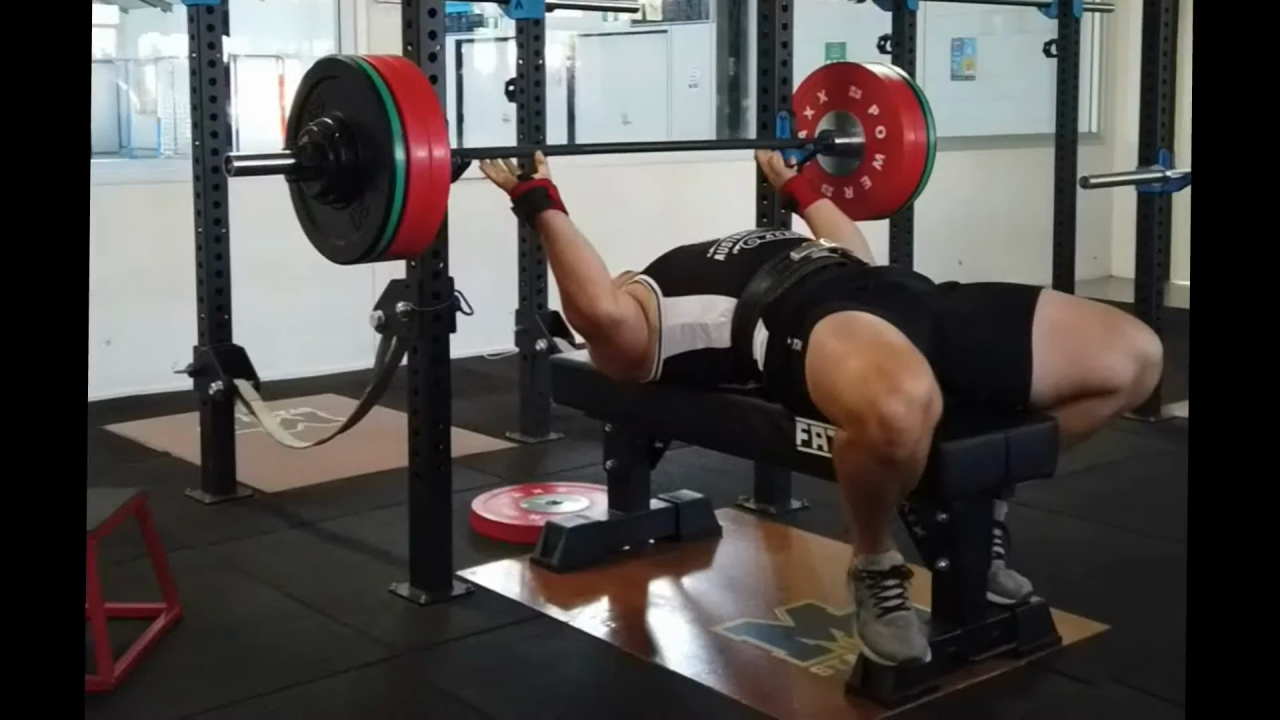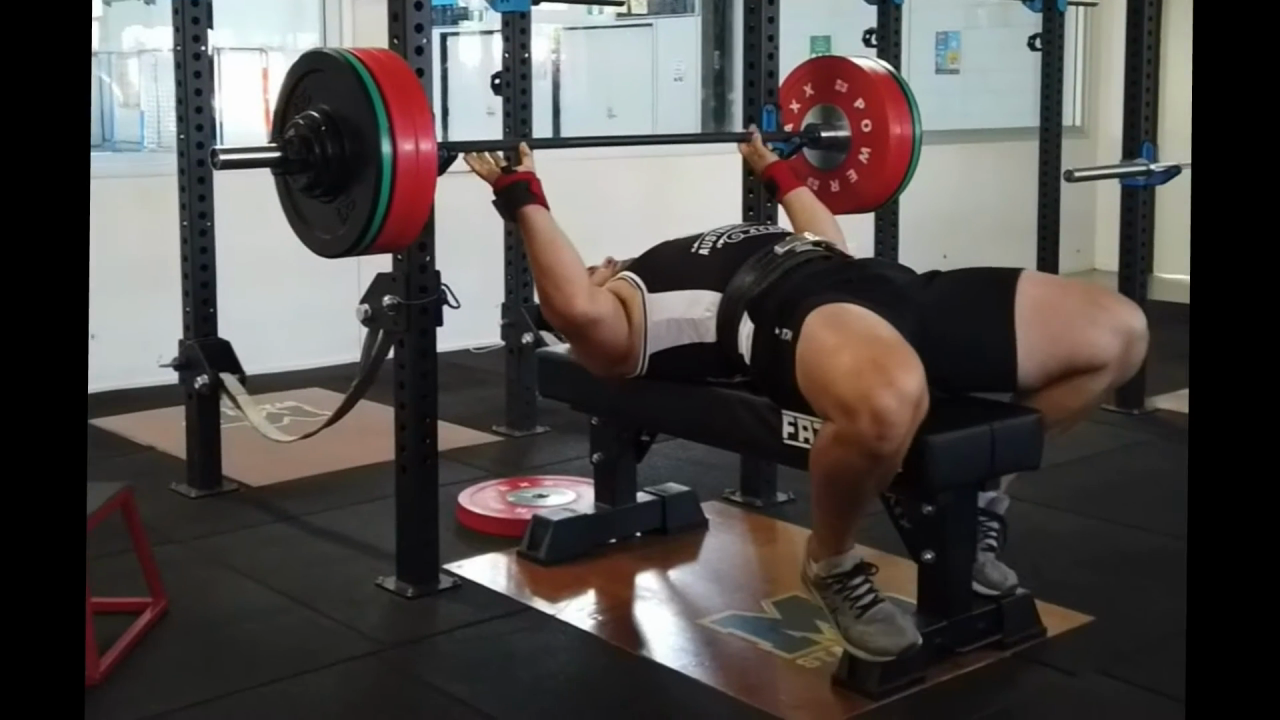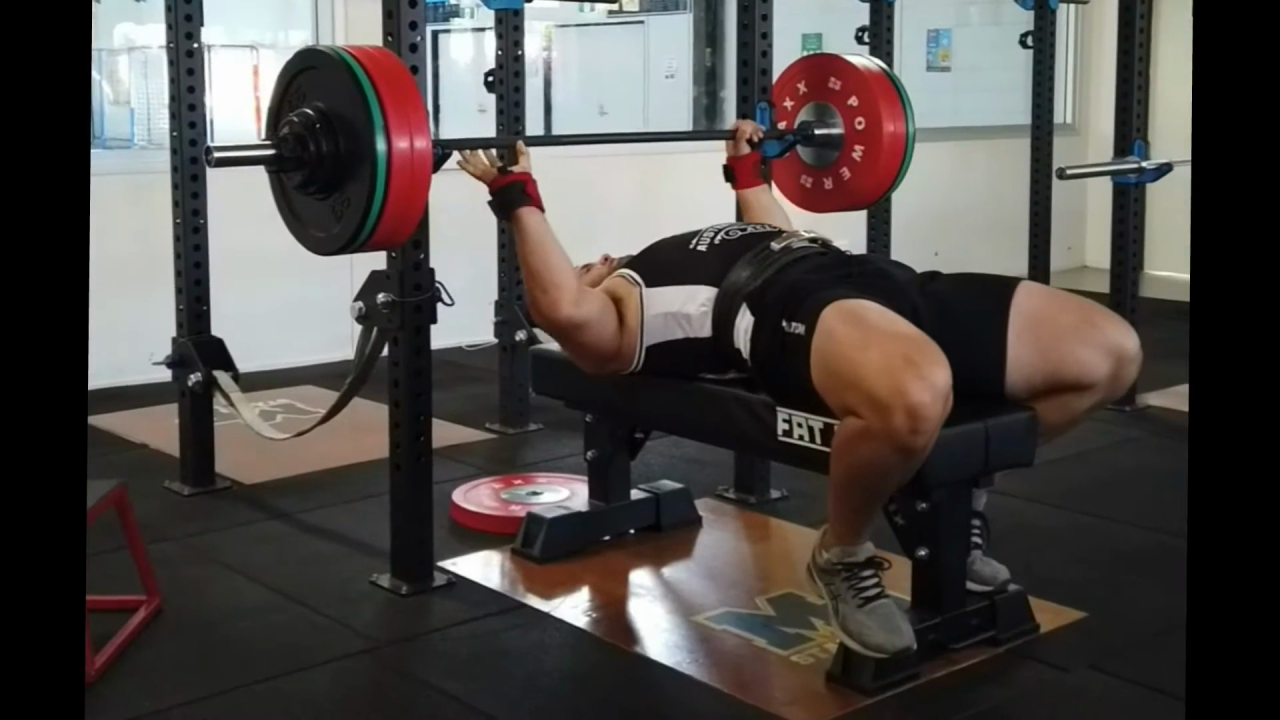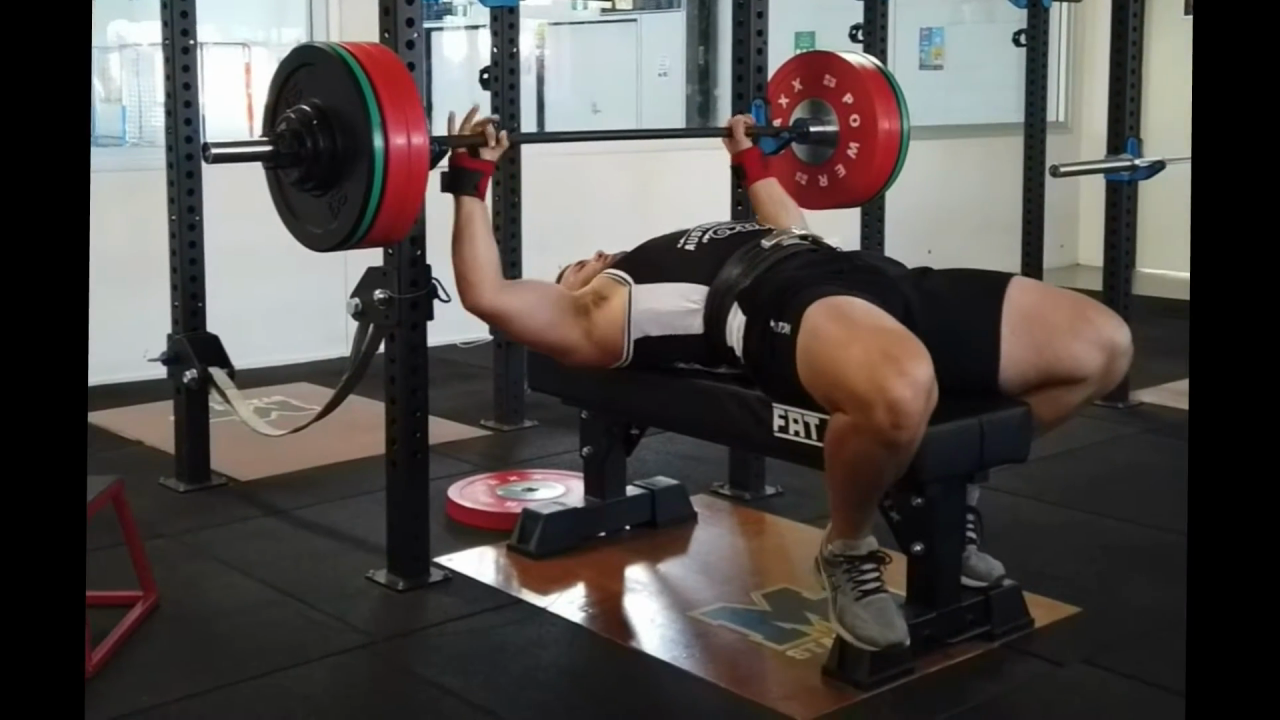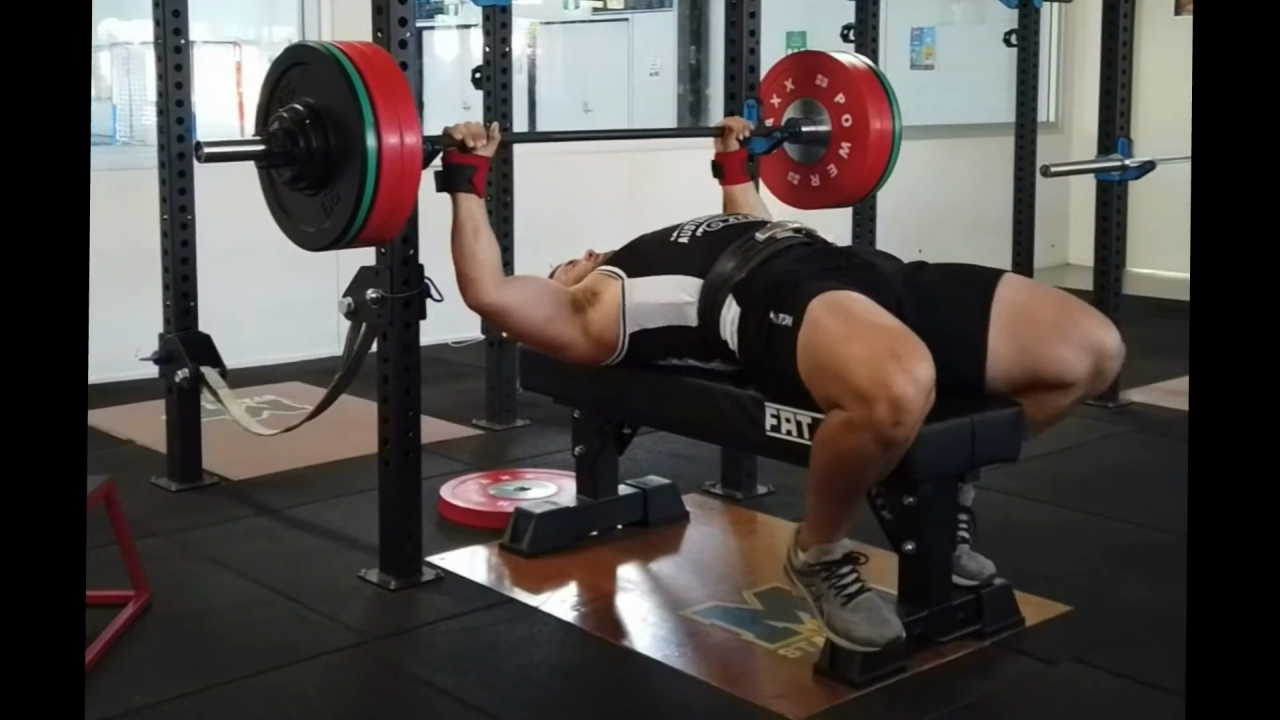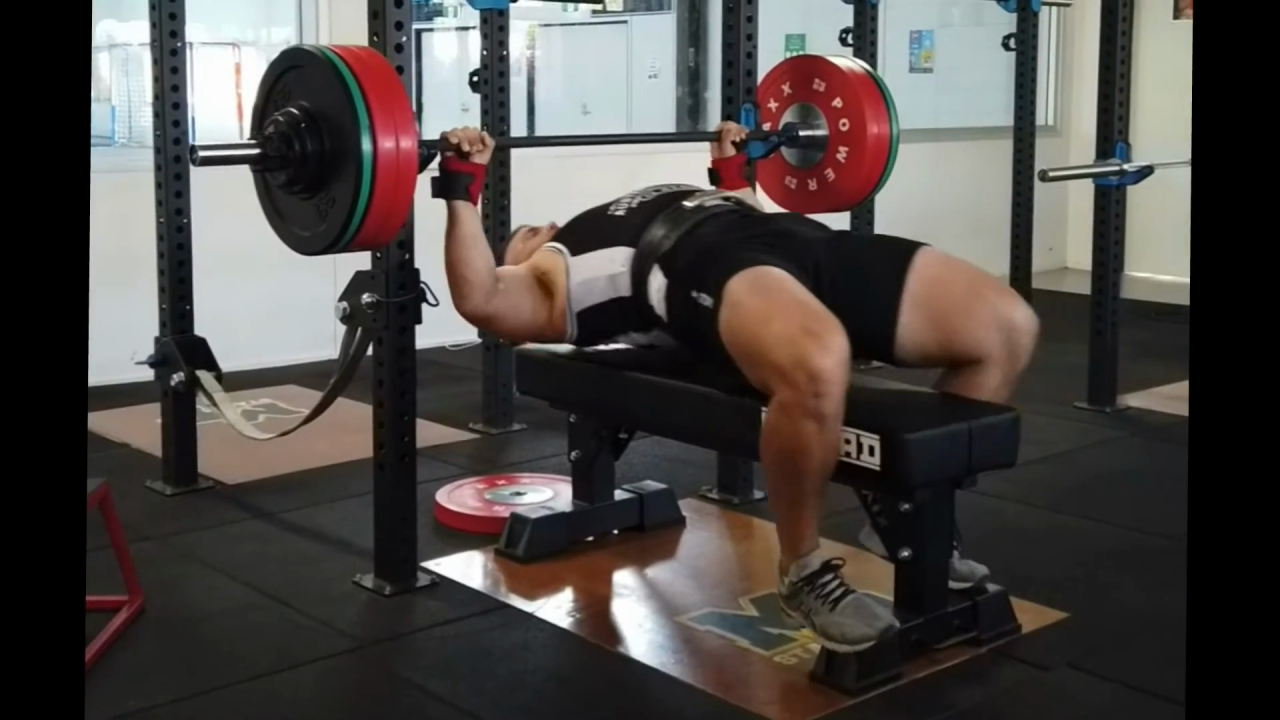
dt=0.4s
person 1, frame 1
left shoulder: (711, 279)
right shoulder: (629, 339)
left elbow: (853, 257)
right elbow: (599, 308)
left wrist: (793, 184)
right wrist: (539, 203)
left knee: (1132, 357)
right knee: (900, 405)
right ankle: (874, 566)
person 1, frame 2
left shoulder: (700, 271)
right shoulder: (614, 331)
left elbow: (830, 246)
right elbow: (575, 308)
left wrist: (774, 168)
right wrist: (520, 196)
left knee: (1117, 331)
right knee: (887, 402)
left ankle: (977, 487)
right ankle: (832, 564)
person 1, frame 3
left shoulder: (670, 275)
right shoulder: (609, 327)
left elbow: (775, 240)
right elbow: (563, 311)
left wrist: (743, 165)
right wrist: (516, 195)
left knee: (1111, 353)
right knee: (915, 398)
right ankle: (842, 557)
person 1, frame 4
left shoulder: (659, 272)
right shoulder: (590, 322)
left elbow: (790, 236)
right elbow: (488, 295)
left wrist: (750, 160)
right wrist: (470, 179)
left knee: (1102, 345)
right knee: (899, 392)
right ankle: (848, 550)
person 1, frame 5
left shoulder: (646, 274)
right shoulder: (586, 315)
left elbow: (751, 239)
right elbow: (488, 291)
left wrist: (732, 164)
right wrist: (466, 179)
left knee: (1091, 350)
right knee: (900, 388)
right ankle: (819, 555)
person 1, frame 6
left shoulder: (613, 242)
right shoulder: (545, 290)
right elbow: (479, 299)
left wrist: (730, 169)
right wrist: (461, 188)
left knee: (1005, 325)
right knee: (817, 364)
right ankle: (804, 572)
